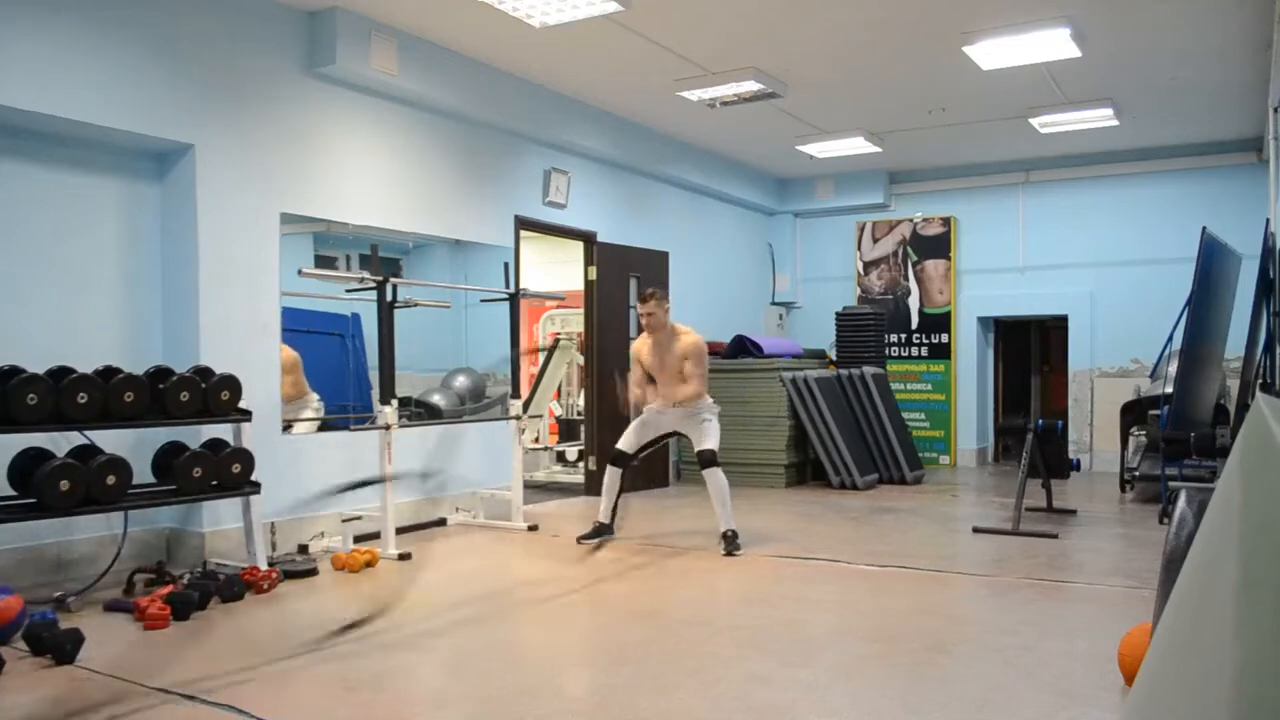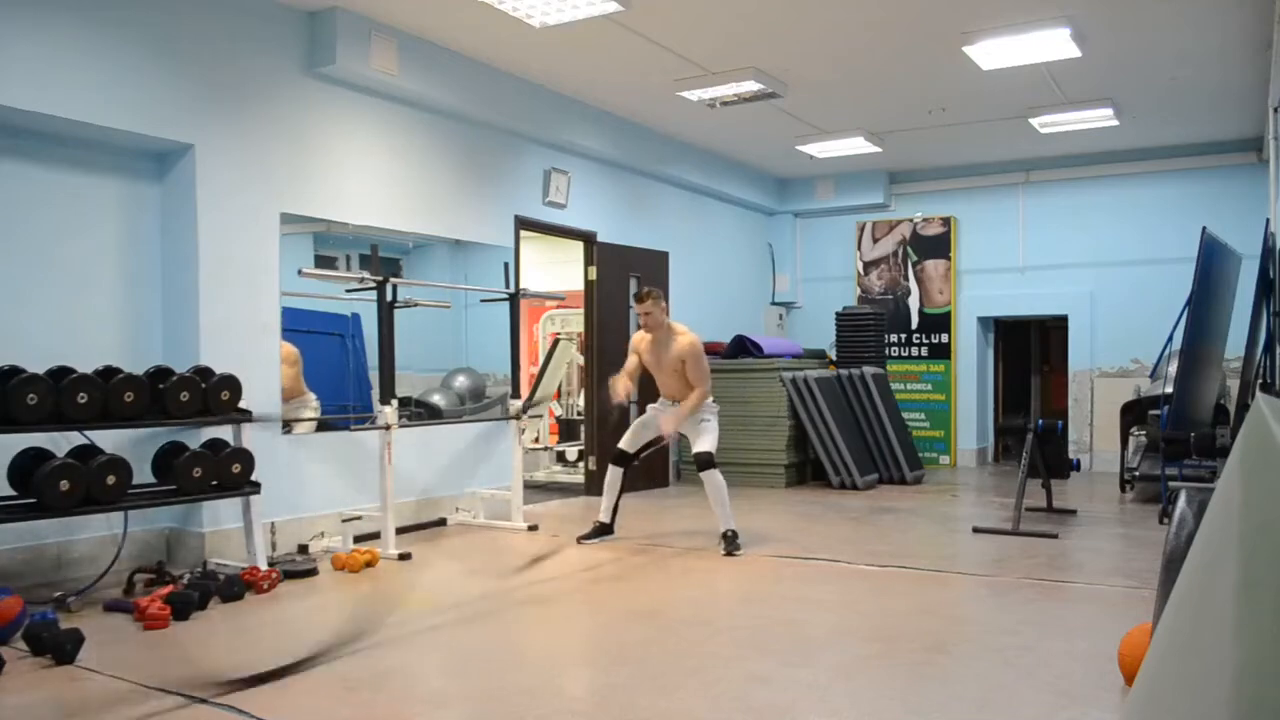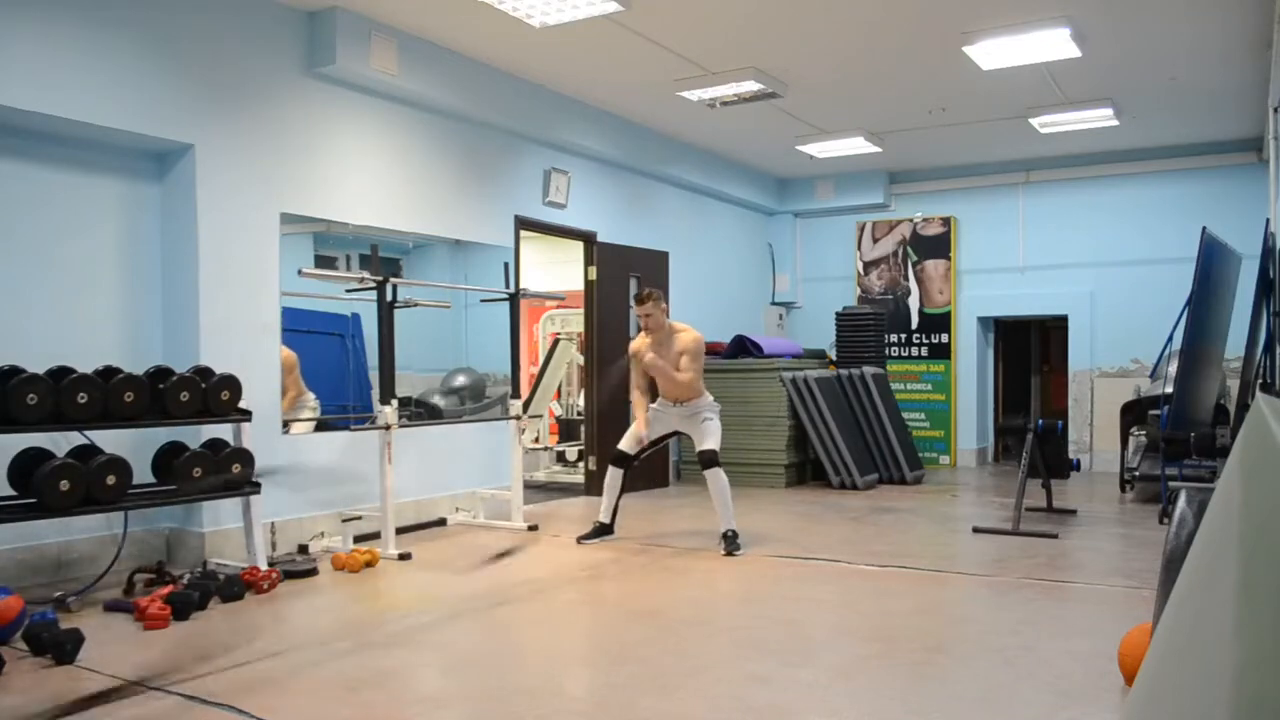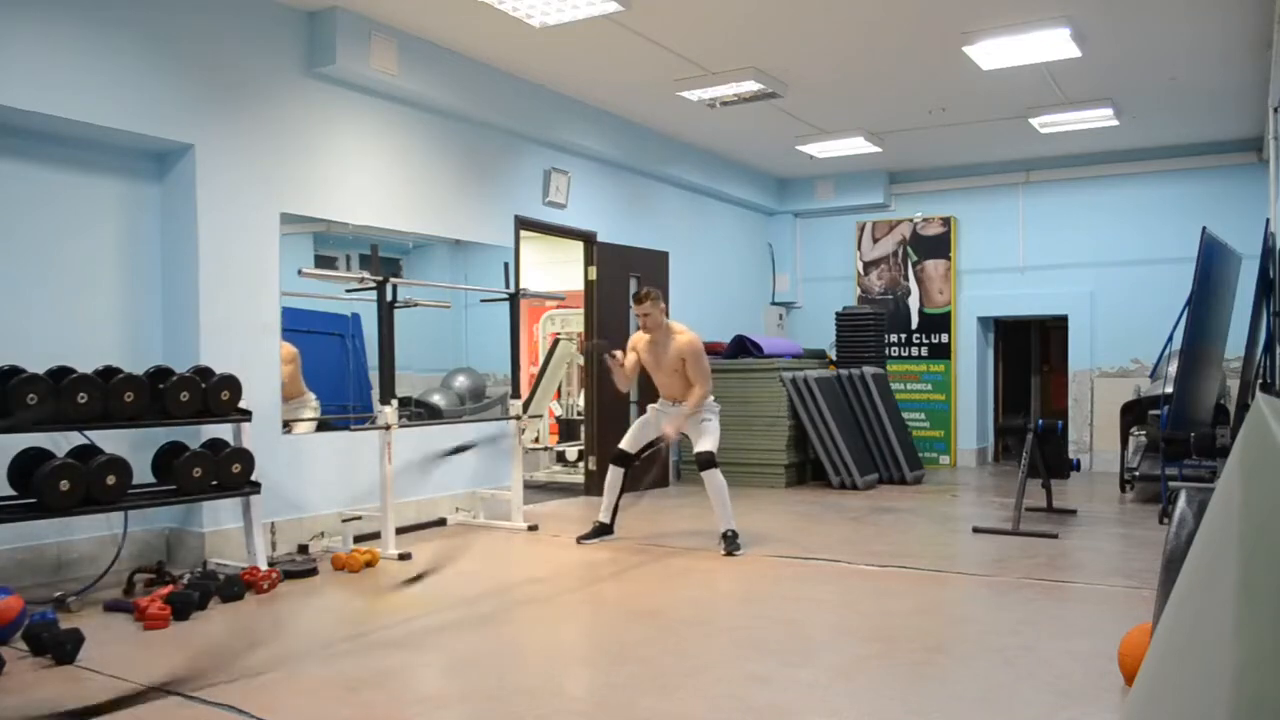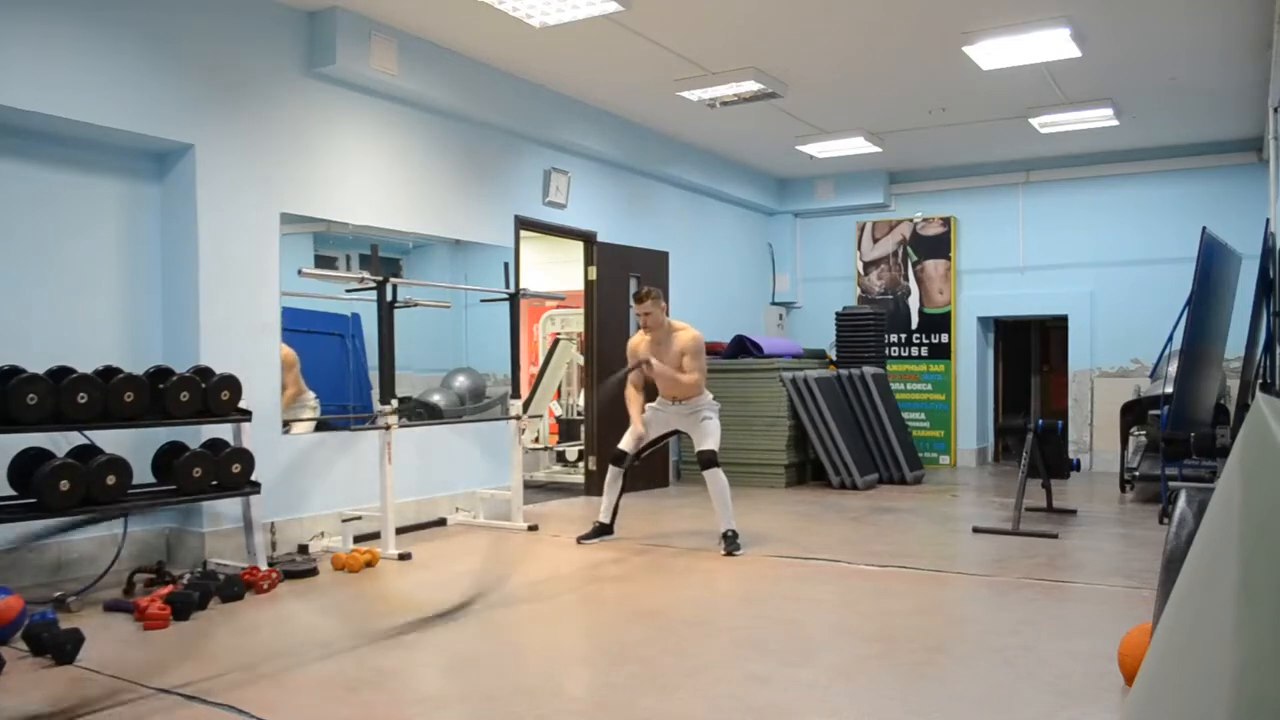
dt=0.2s
person 1, frame 1
left shoulder: (692, 342)
right shoulder: (639, 346)
left elbow: (699, 388)
right elbow: (636, 387)
left wrist: (661, 395)
right wrist: (637, 396)
left hip: (697, 410)
right hip: (661, 410)
left knee: (708, 461)
right knee: (616, 458)
left ankle: (728, 532)
right ankle: (604, 524)
person 1, frame 2
left shoulder: (688, 342)
right shoulder: (639, 341)
left elbow: (703, 388)
right elbow: (627, 376)
left wrist: (676, 420)
right wrist: (620, 387)
left hip: (697, 410)
right hip: (663, 407)
left knee: (704, 462)
right knee: (619, 456)
left ankle: (728, 532)
right ankle: (605, 524)
person 1, frame 3
left shoulder: (690, 339)
right shoulder: (638, 345)
left elbow: (692, 385)
right elbow: (639, 391)
left wrist: (660, 367)
right wrist: (641, 425)
left hip: (698, 409)
right hip: (663, 408)
left knee: (709, 461)
right knee: (619, 457)
left ankle: (729, 532)
right ankle: (605, 524)
person 1, frame 4
left shoulder: (687, 341)
right shoulder: (636, 342)
left elbow: (703, 387)
right elbow: (625, 385)
left wrist: (679, 423)
right wrist: (618, 369)
left hip: (698, 410)
right hip: (663, 409)
left knee: (706, 462)
right knee: (619, 457)
left ankle: (729, 532)
right ankle: (604, 524)
person 1, frame 5
left shoulder: (689, 338)
right shoulder: (636, 343)
left elbow: (697, 383)
right elbow: (633, 387)
left wrist: (664, 372)
right wrist: (636, 422)
left hip: (698, 408)
right hip: (662, 408)
left knee: (708, 461)
right knee: (619, 457)
left ankle: (729, 532)
right ankle: (604, 524)
